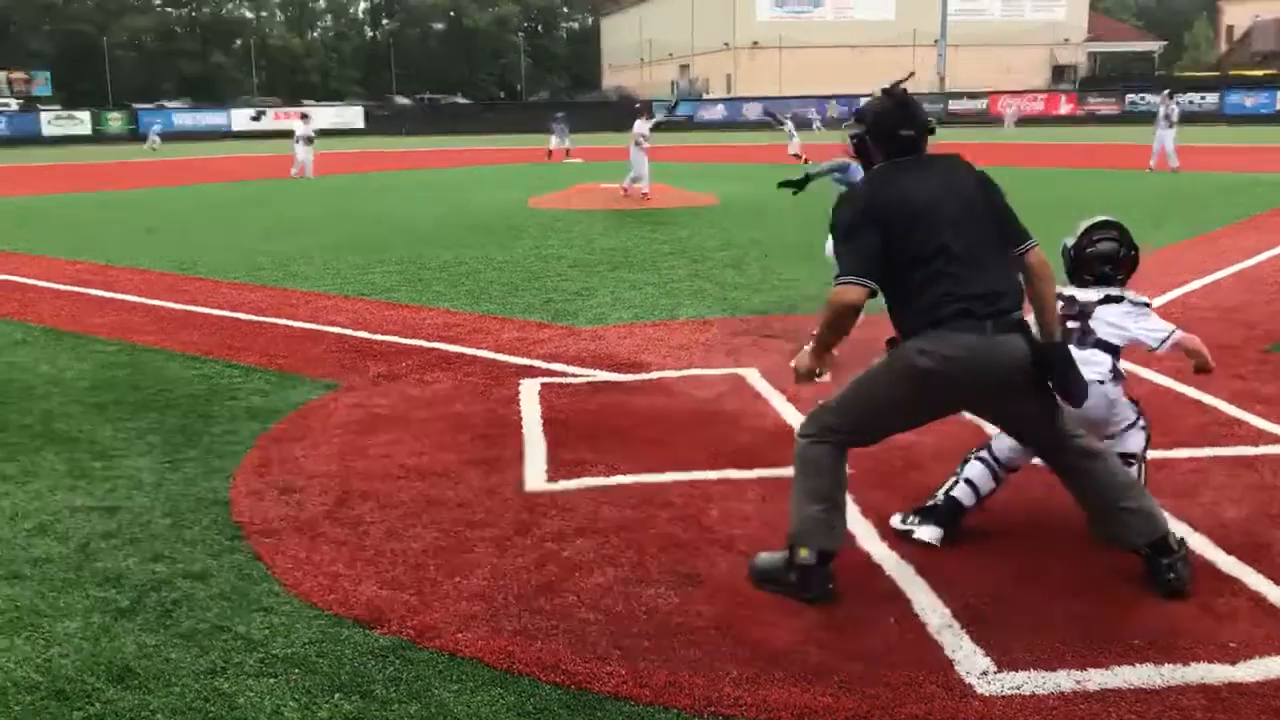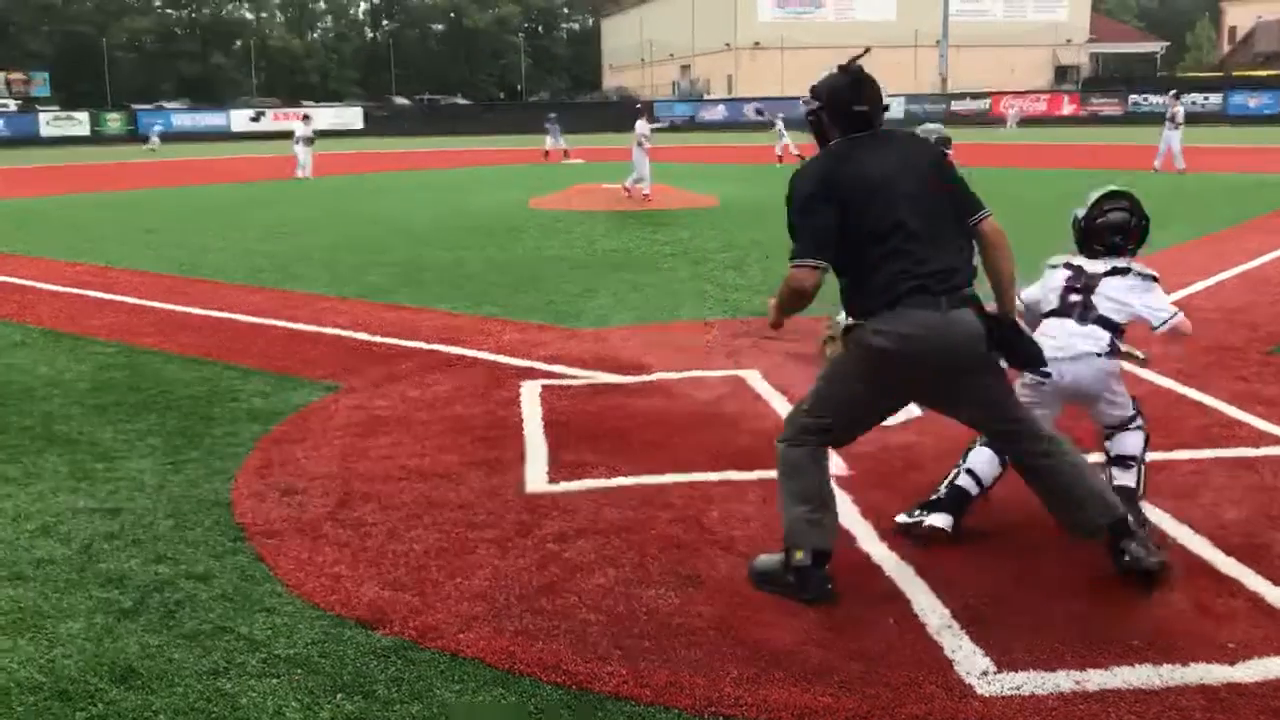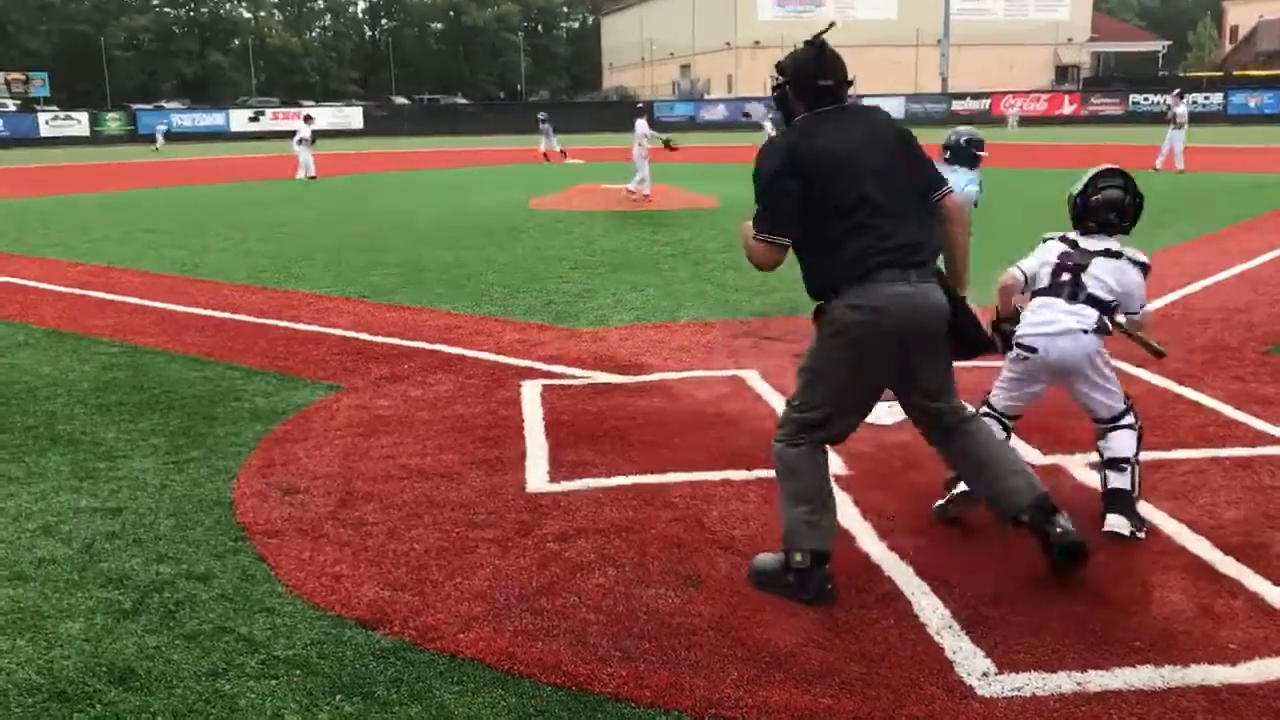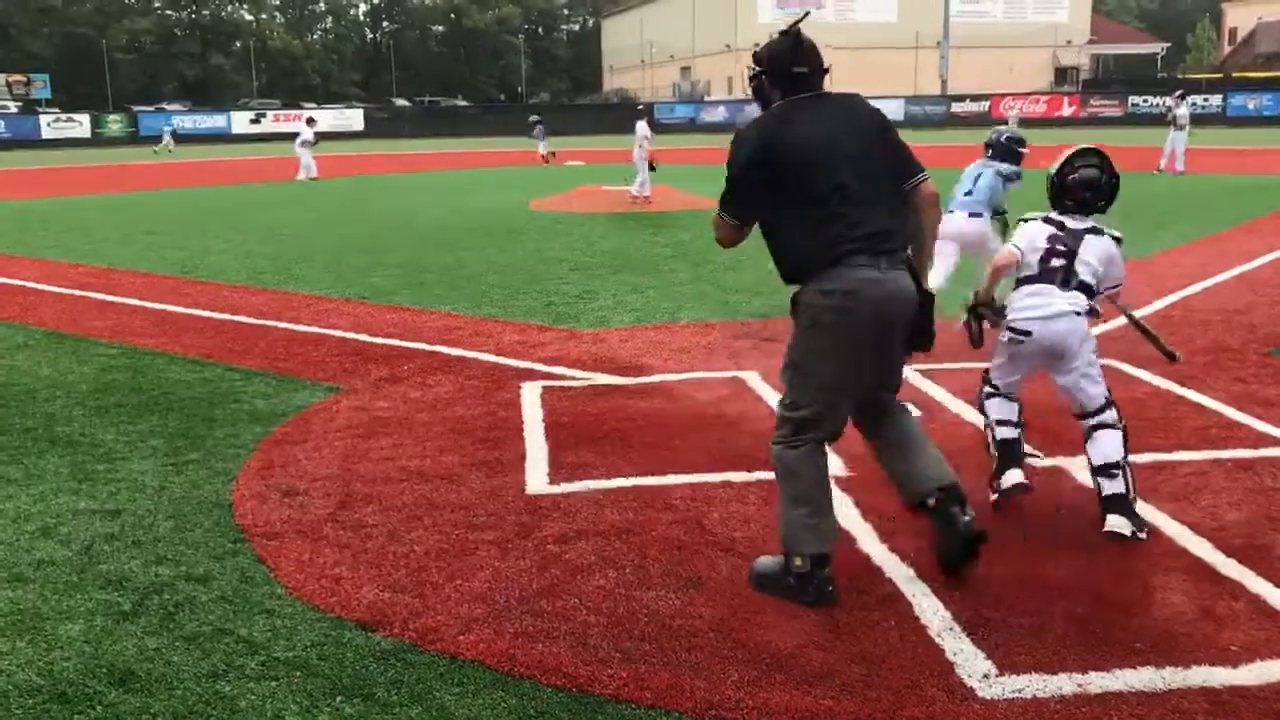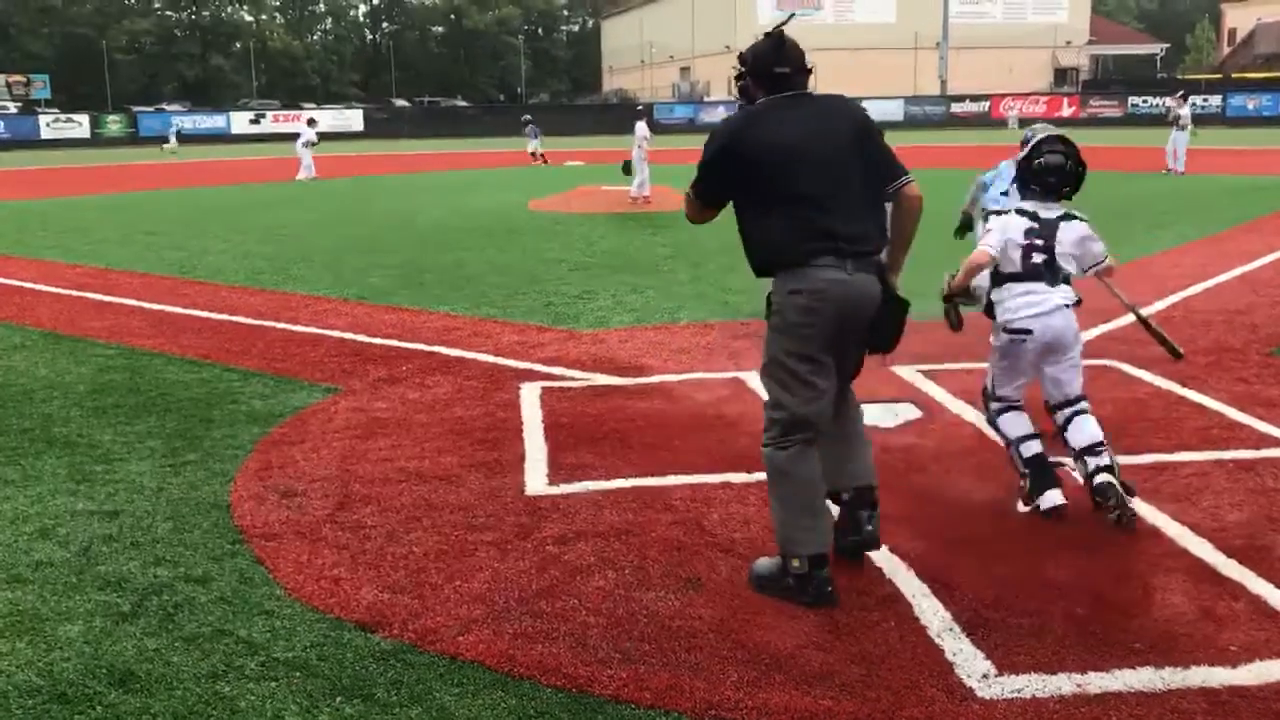
dt=0.1s
person 1, frame 1
left shoulder: (861, 198)
right shoulder: (968, 176)
left elbow: (849, 298)
right elbow: (1034, 263)
left wrist: (817, 351)
right wrist: (1054, 347)
left hip: (935, 352)
right hip: (1005, 349)
left knee: (821, 434)
right knee: (1069, 446)
left ankle: (809, 564)
right ankle: (1160, 555)
person 1, frame 2
left shoulder: (817, 176)
right shoulder: (923, 151)
left elbow: (806, 279)
right elbow: (989, 231)
left wrist: (779, 311)
right wrist: (1007, 316)
left hip: (892, 332)
right hip: (961, 325)
left knee: (802, 434)
right knee: (1021, 433)
left ankle: (805, 564)
right ankle: (1124, 538)
person 1, frame 3
left shoulder: (783, 151)
right shoulder: (884, 125)
left elbow: (767, 256)
right elbow: (951, 207)
left wrist: (749, 237)
right wrist: (955, 291)
left hip: (862, 307)
right hip: (925, 299)
left knee: (799, 433)
right knee: (948, 419)
left ankle: (805, 565)
right ankle: (1046, 521)
person 1, frame 4
left shoulder: (758, 135)
right shoulder: (862, 113)
left elbow: (728, 234)
right elbow: (925, 193)
left wrist: (734, 195)
right wrist: (917, 275)
left hip: (836, 291)
right hip: (893, 286)
left knee: (800, 430)
right knee: (880, 407)
left ankle: (809, 566)
right ankle: (949, 507)
person 1, frame 5
left shoulder: (738, 132)
right shoulder: (847, 113)
left elbow: (697, 212)
right elbow: (909, 195)
right wrist: (891, 269)
left hip: (805, 286)
right hip: (864, 281)
left knee: (794, 424)
right knee: (833, 399)
left ankle: (807, 566)
right ankle: (859, 508)
person 2, frame 1
left shoulder: (1055, 301)
right shoulder: (1131, 307)
right elbow: (1188, 343)
right wrist: (1203, 360)
right hip: (1098, 391)
left knee: (997, 455)
right knee: (1131, 424)
left ankle: (936, 519)
person 2, frame 2
left shoulder: (1060, 270)
right shoulder: (1137, 281)
left elbow: (1018, 308)
right elbow: (1182, 327)
left hip: (1044, 362)
right hip: (1094, 365)
right knee: (1127, 427)
left ankle: (944, 508)
right ankle: (1123, 508)
person 2, frame 3
left shoulder: (1055, 245)
right shoulder: (1129, 264)
left elbow: (1009, 282)
right elbow: (1137, 321)
left wrist: (999, 317)
left hip: (1032, 339)
right hip: (1081, 343)
left knee: (997, 413)
right knee: (1121, 420)
left ankle: (966, 486)
right ankle: (1119, 509)
person 2, frame 4
left shoulder: (1034, 226)
right shoulder: (1105, 241)
left elbow: (1002, 261)
right elbow: (1112, 293)
left wrist: (982, 297)
left hip: (1023, 323)
right hip: (1071, 325)
left knee: (997, 389)
right knee: (1098, 413)
left ankle: (1009, 468)
right ankle: (1118, 507)
person 2, frame 5
left shoulder: (1007, 218)
right shoulder: (1077, 227)
left elbow: (980, 258)
right elbow: (1106, 268)
left wrist: (955, 285)
right wrist: (1090, 261)
left hip: (1016, 322)
right hip: (1061, 318)
left knee: (1003, 401)
right knee: (1070, 403)
left ankle: (1042, 486)
right ankle: (1104, 481)
